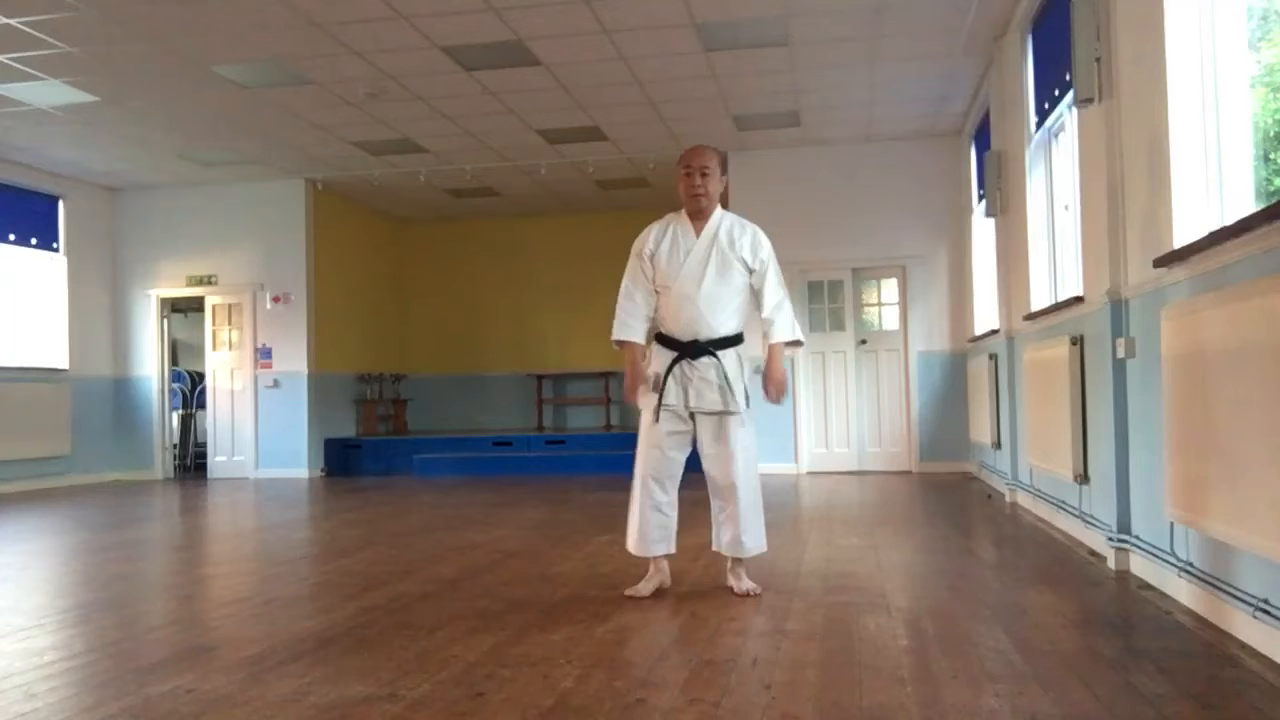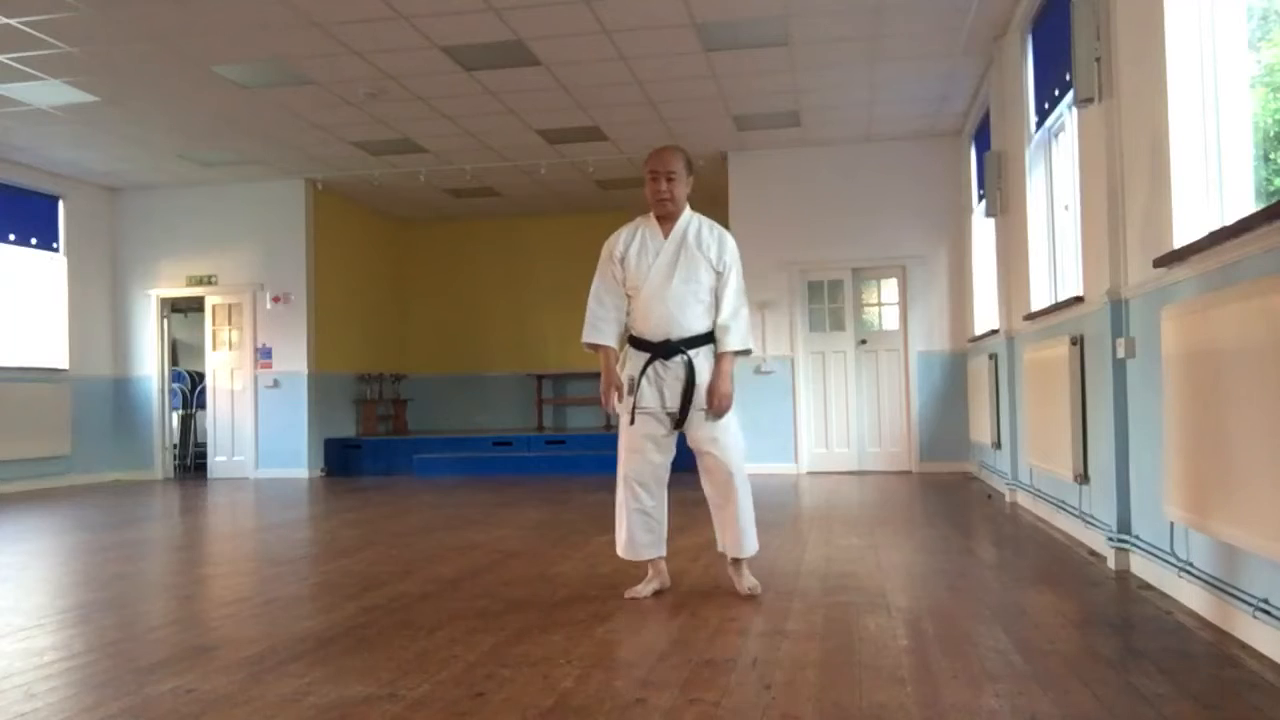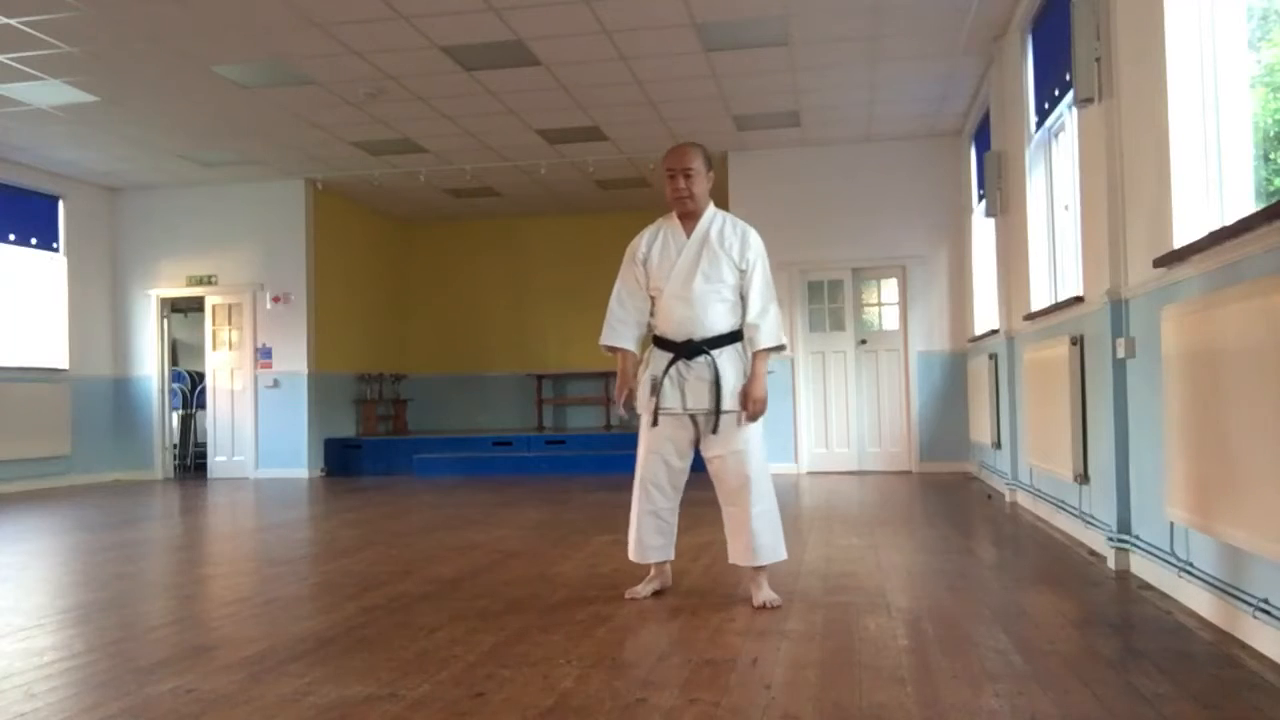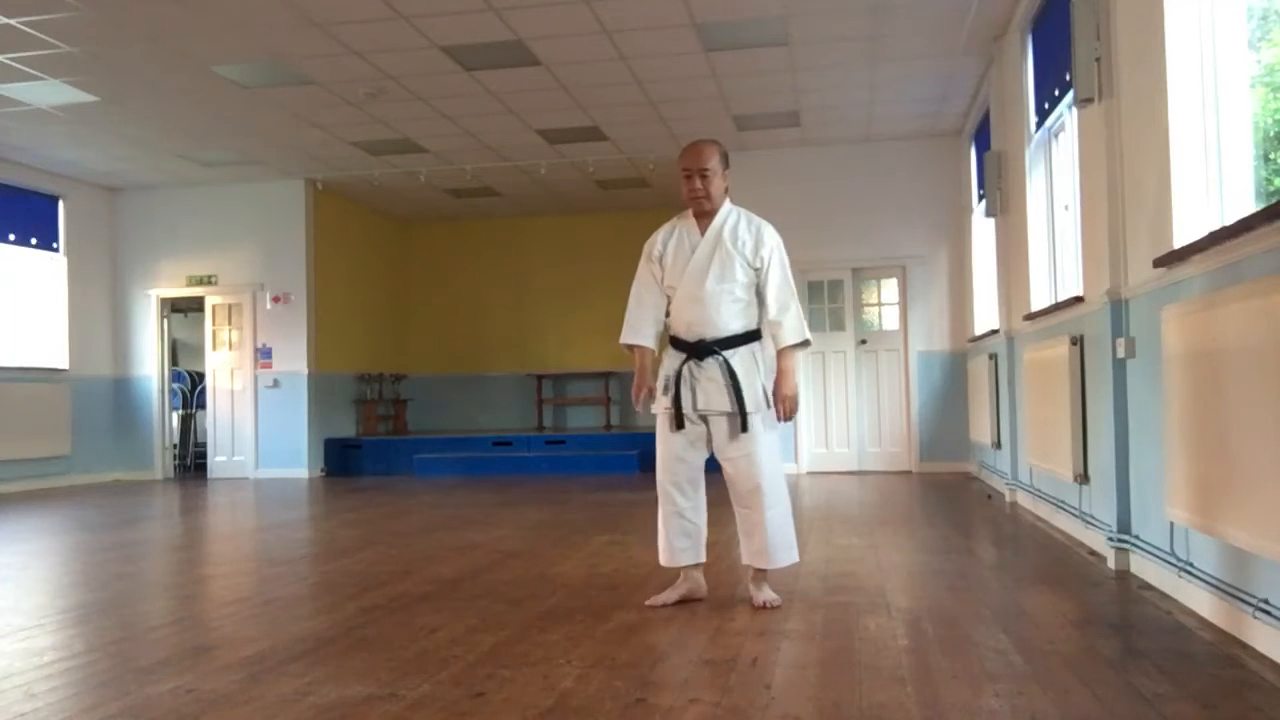
dt=0.4s
person 1, frame 1
left shoulder: (747, 237)
right shoulder: (654, 238)
left elbow: (772, 301)
right elbow: (635, 304)
left wrist: (775, 362)
right wrist: (634, 363)
left hip: (721, 367)
right hip: (666, 366)
left knee: (733, 471)
right knee: (655, 467)
left ankle: (735, 565)
right ankle: (657, 567)
person 1, frame 2
left shoulder: (716, 239)
right shoulder: (623, 242)
left elbow: (732, 312)
right elbow: (607, 309)
left wrist: (724, 373)
right wrist: (608, 369)
left hip: (701, 367)
right hip: (642, 369)
left knee: (726, 467)
right knee: (639, 474)
left ankle: (738, 563)
right ankle: (656, 569)
person 1, frame 3
left shoulder: (740, 236)
right shoulder: (647, 242)
left elbow: (760, 310)
right elbow: (629, 310)
left wrist: (758, 375)
right wrist: (626, 370)
left hip: (724, 367)
right hip: (665, 370)
left knee: (743, 473)
right knee: (655, 475)
left ankle: (758, 576)
right ankle: (659, 569)
person 1, frame 4
left shoulder: (757, 233)
right shoulder: (664, 240)
left elbow: (780, 305)
right elbow: (647, 307)
left wrist: (785, 372)
right wrist: (643, 368)
left hip: (739, 366)
right hip: (681, 368)
left knee: (755, 474)
right knee: (677, 475)
left ankle: (759, 577)
right ankle: (690, 575)
